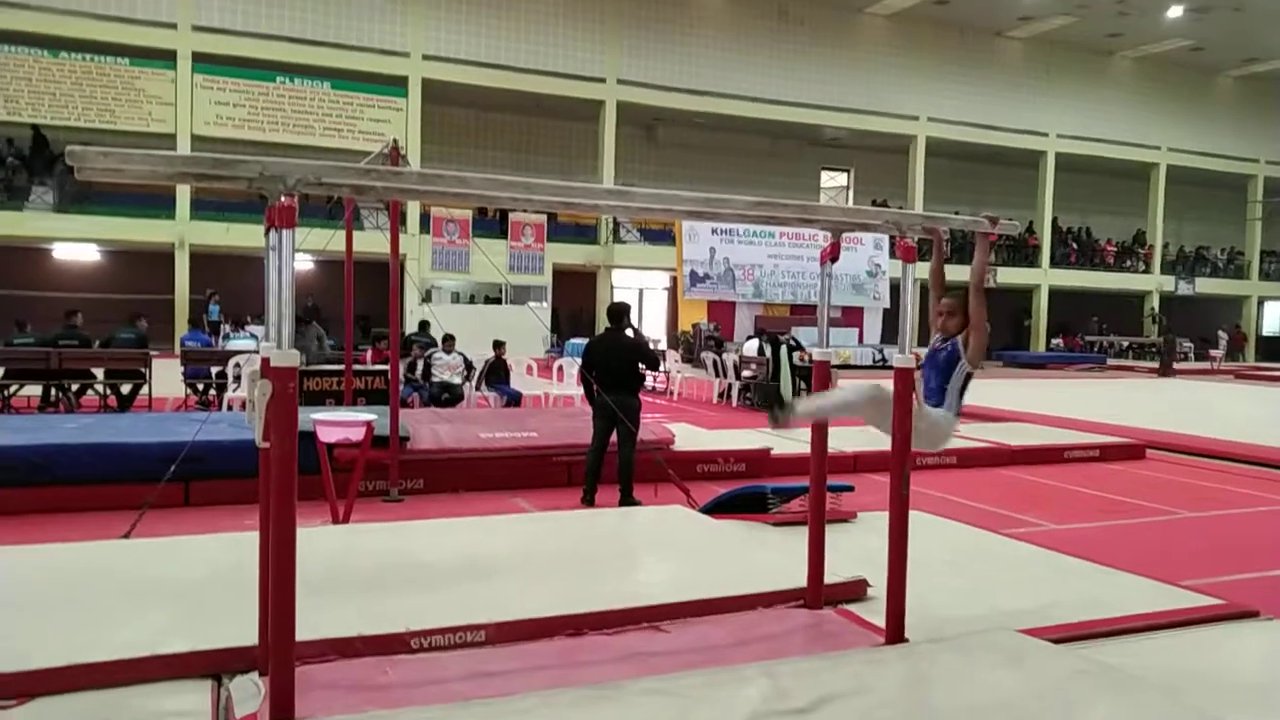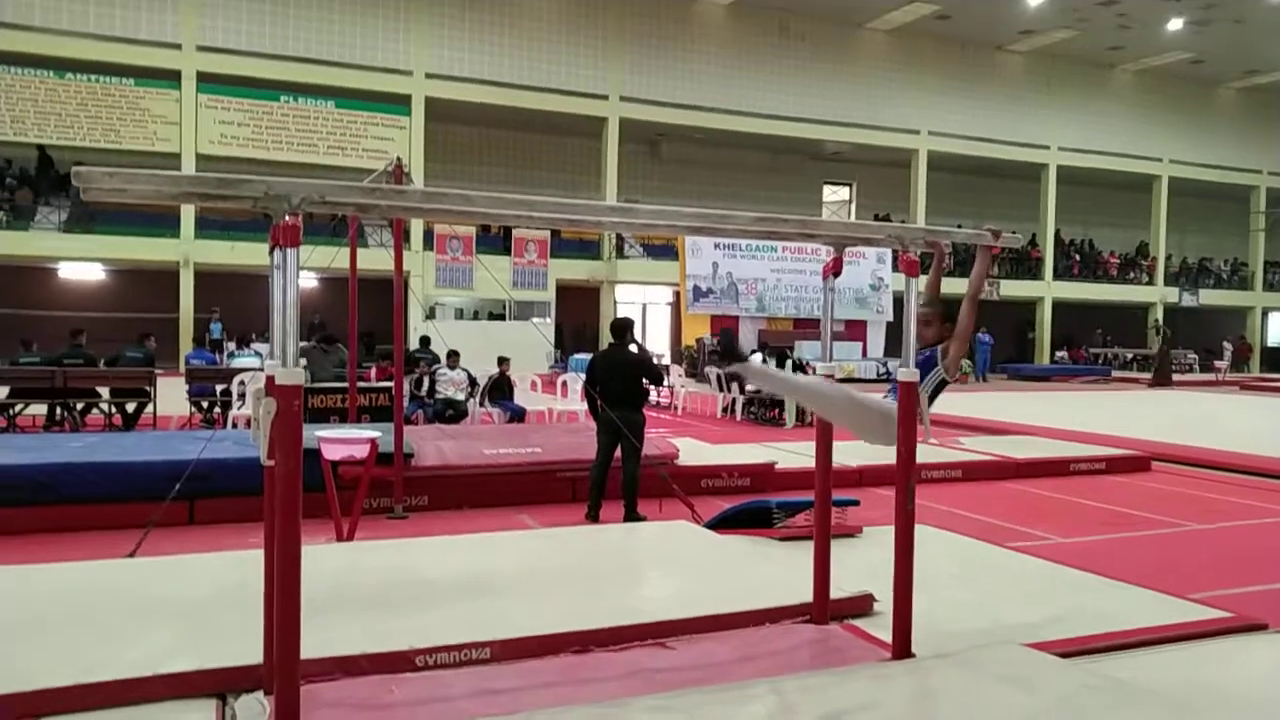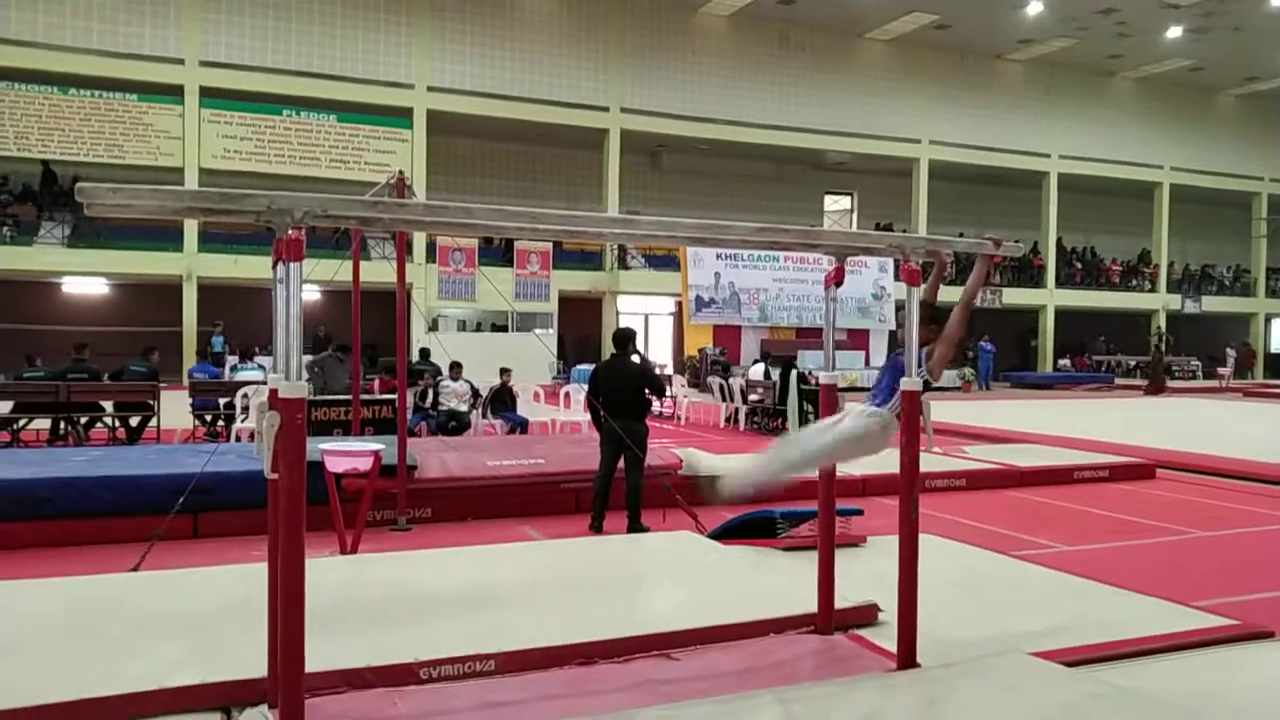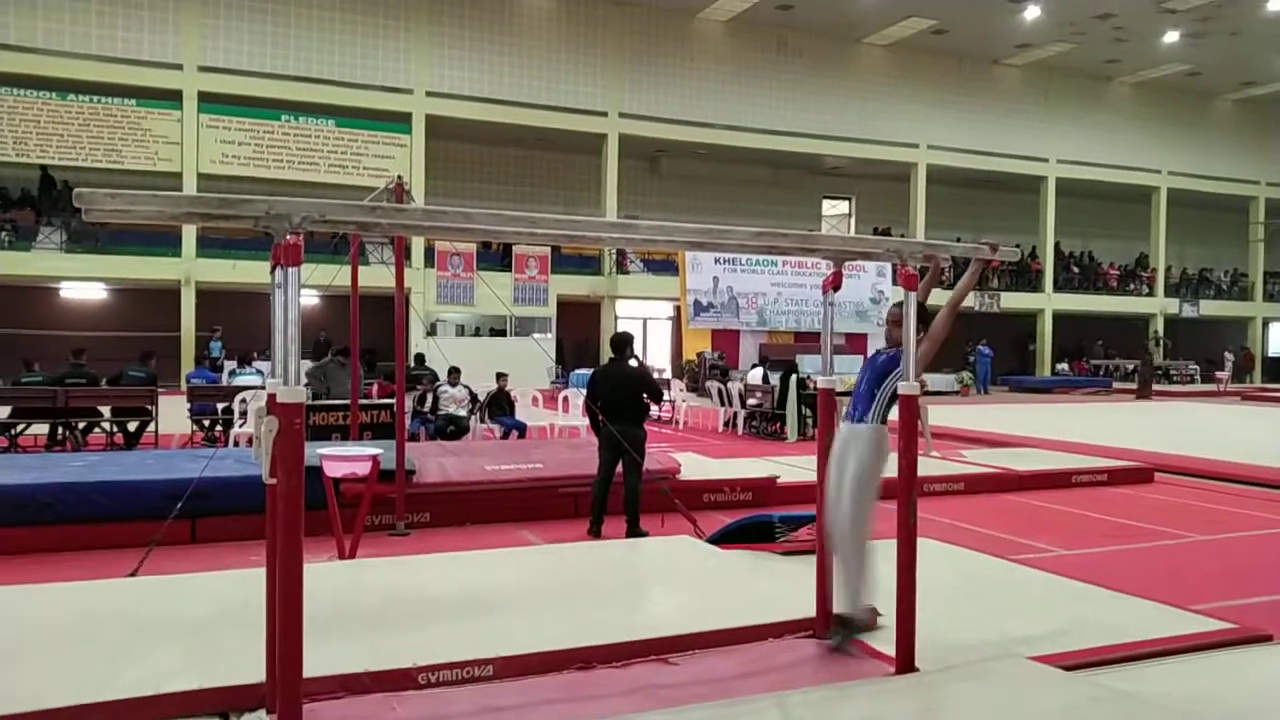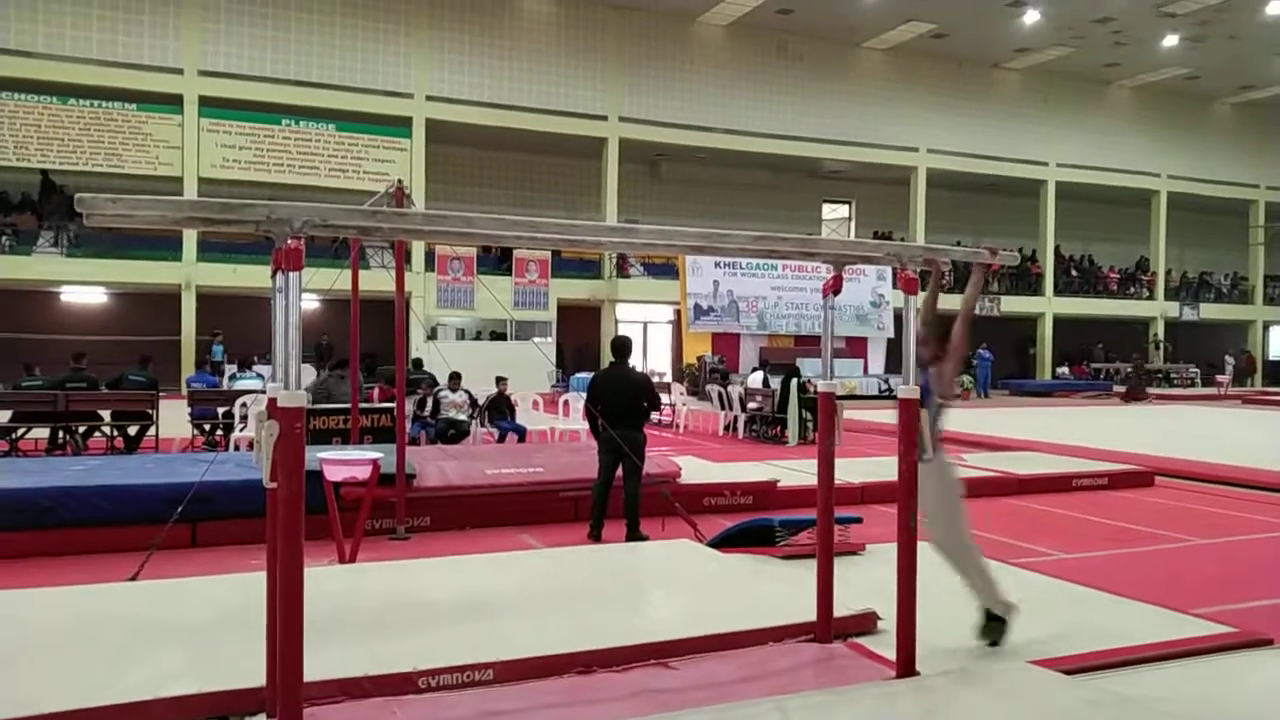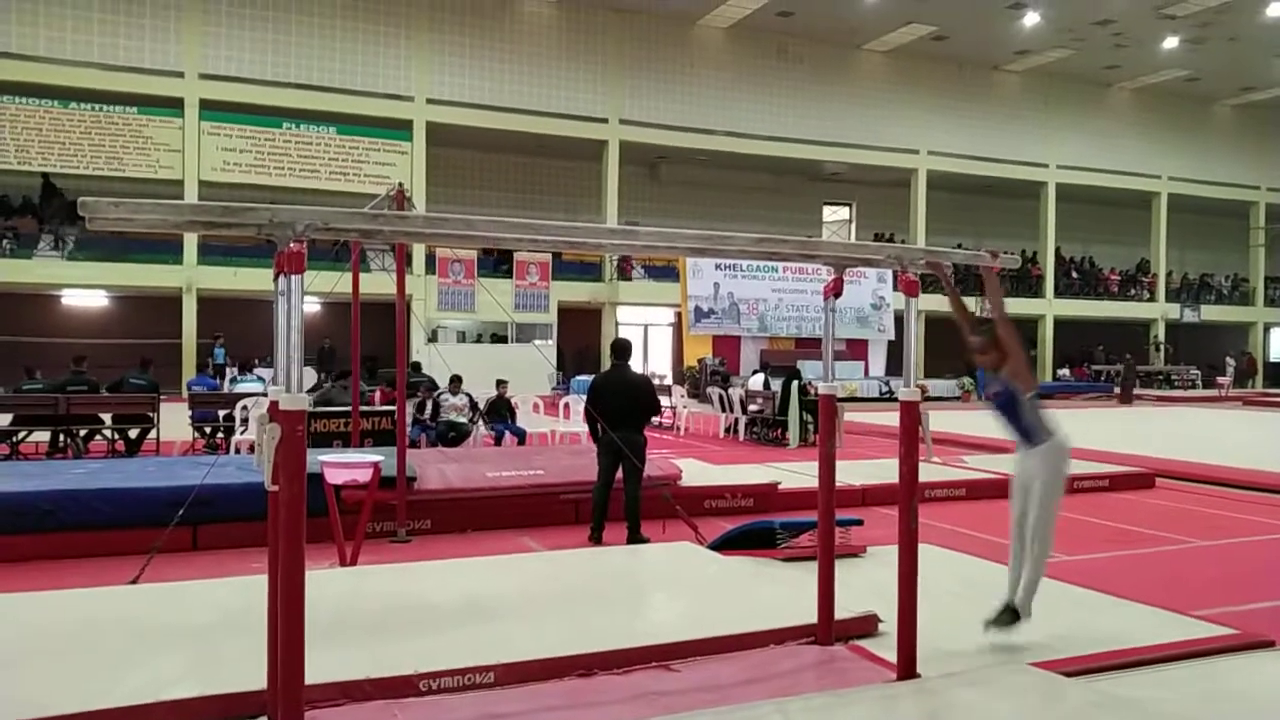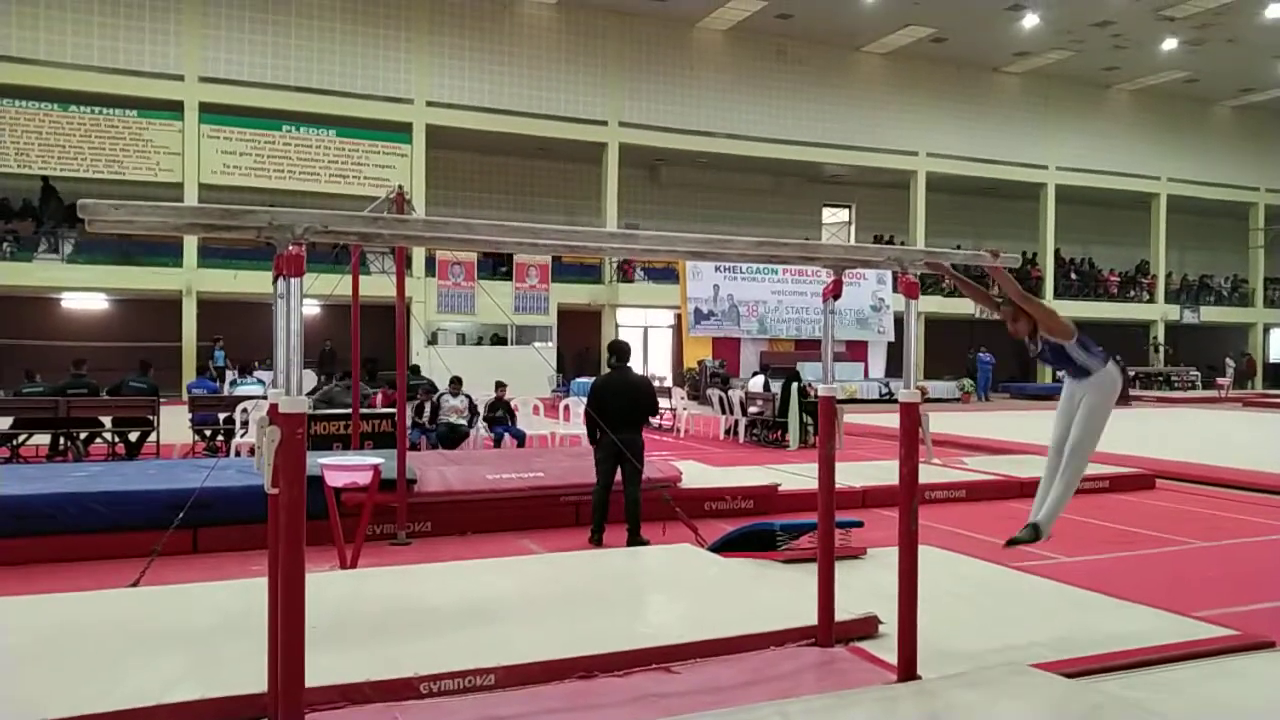
dt=0.2s
person 1, frame 1
left shoulder: (972, 344)
right shoulder: (939, 340)
left elbow: (976, 288)
right elbow: (936, 286)
left wrist: (983, 243)
right wrist: (938, 248)
left hip: (935, 425)
right hip: (918, 418)
left knee: (869, 393)
left ankle: (791, 412)
person 1, frame 2
left shoulder: (950, 354)
right shoulder: (923, 349)
left elbow: (971, 298)
right elbow: (930, 300)
left wrist: (984, 255)
right wrist: (938, 259)
left hip: (894, 421)
right hip: (878, 418)
left knee: (831, 394)
left ankle: (745, 368)
person 1, frame 3
left shoulder: (935, 357)
right shoulder: (904, 351)
left elbow: (964, 305)
right elbow: (926, 306)
left wrist: (983, 264)
right wrist: (938, 269)
left hip: (877, 425)
right hip: (859, 413)
left knee: (805, 454)
right knee: (794, 446)
left ankle: (725, 483)
right ankle: (720, 475)
person 1, frame 4
left shoulder: (914, 354)
right shoulder: (884, 353)
left elbow: (950, 307)
right elbow: (914, 300)
left wrist: (975, 267)
right wrist: (930, 272)
left hip: (867, 440)
right hip: (846, 435)
left knee: (852, 529)
right knee: (837, 522)
left ankle: (856, 613)
right ankle: (852, 610)
person 1, frame 5
left shoulder: (942, 375)
right shoulder: (925, 371)
left elbow: (963, 319)
right elbow: (926, 317)
left wrist: (977, 275)
right wrist: (934, 279)
left hip: (931, 471)
right hip: (918, 469)
left knee: (959, 549)
right knee: (945, 545)
left ankle: (997, 608)
right ankle: (992, 605)
person 1, frame 6
left shoulder: (1016, 370)
right shoulder: (994, 372)
left elbow: (1002, 323)
right elbow: (965, 320)
left wrist: (991, 279)
right wrist: (946, 282)
left hip: (1047, 453)
right hip: (1027, 453)
left knee: (1038, 529)
right knee: (1019, 528)
left ankle: (1021, 603)
right ankle: (1014, 600)
person 1, frame 7
left shoulder: (1052, 326)
right shoulder: (1027, 330)
left elbow: (1018, 297)
right elbow: (983, 298)
left wrist: (995, 269)
right wrist: (948, 273)
left hip: (1100, 379)
right hip: (1076, 382)
left knee: (1075, 453)
right knee: (1056, 452)
left ankle: (1041, 524)
right ankle: (1035, 522)
person 2, frame 1
left shoulder: (594, 343)
right shoulder: (633, 343)
left elbow: (585, 374)
right elbow: (655, 364)
left wrist: (592, 400)
right wrist: (643, 341)
left hip: (603, 400)
right hip: (627, 401)
left knee: (597, 446)
right knee: (626, 448)
left ankle: (588, 494)
right ankle: (626, 496)
person 2, frame 2
left shoulder: (598, 358)
right shoulder: (637, 359)
left elbow: (589, 390)
right elbow: (658, 379)
left wrist: (597, 415)
right wrist: (646, 355)
left hip: (607, 415)
right hip: (631, 416)
left knee: (601, 462)
right knee: (630, 464)
left ankle: (593, 510)
right ankle: (630, 512)
person 2, frame 3
left shoulder: (600, 369)
right shoulder: (639, 369)
left elbow: (592, 400)
right elbow: (661, 391)
left wrist: (600, 426)
left hip: (610, 426)
right hip: (634, 427)
left knee: (604, 472)
right knee: (634, 475)
left ankle: (596, 520)
right ankle: (634, 523)
person 2, frame 4
left shoulder: (599, 373)
right shoulder: (637, 373)
left elbow: (590, 405)
right elbow: (658, 397)
left wrist: (598, 430)
left hip: (608, 431)
right hip: (632, 431)
left knee: (602, 477)
right knee: (632, 479)
left ankle: (595, 525)
right ankle: (632, 527)
person 2, frame 5
left shoulder: (599, 377)
right shoulder: (639, 378)
left elbow: (590, 409)
right elbow: (656, 405)
left wrist: (598, 434)
left hip: (608, 435)
right hip: (632, 435)
left knee: (602, 481)
right knee: (632, 484)
left ankle: (595, 529)
right ankle: (633, 531)
person 2, frame 6
left shoulder: (600, 380)
right shoulder: (641, 381)
left elbow: (590, 411)
right elbow: (655, 409)
left wrist: (596, 437)
left hip: (608, 438)
right hip: (633, 438)
left knee: (602, 484)
right knee: (632, 486)
left ankle: (596, 531)
right ankle: (633, 533)
person 2, frame 7
left shoulder: (601, 382)
right shoulder: (642, 382)
left elbow: (590, 414)
right elbow: (653, 411)
left wrist: (593, 440)
left hip: (607, 440)
right hip: (633, 440)
left knee: (602, 487)
right knee: (632, 488)
left ankle: (596, 534)
right ankle: (634, 535)
